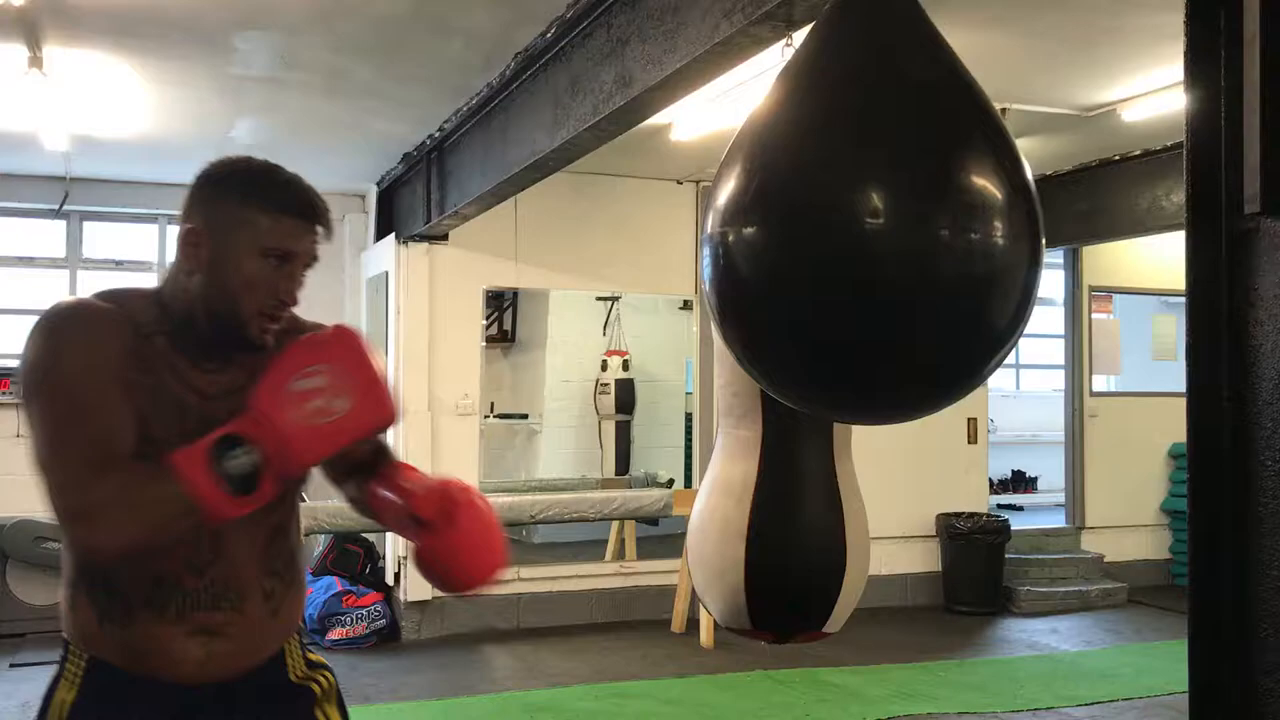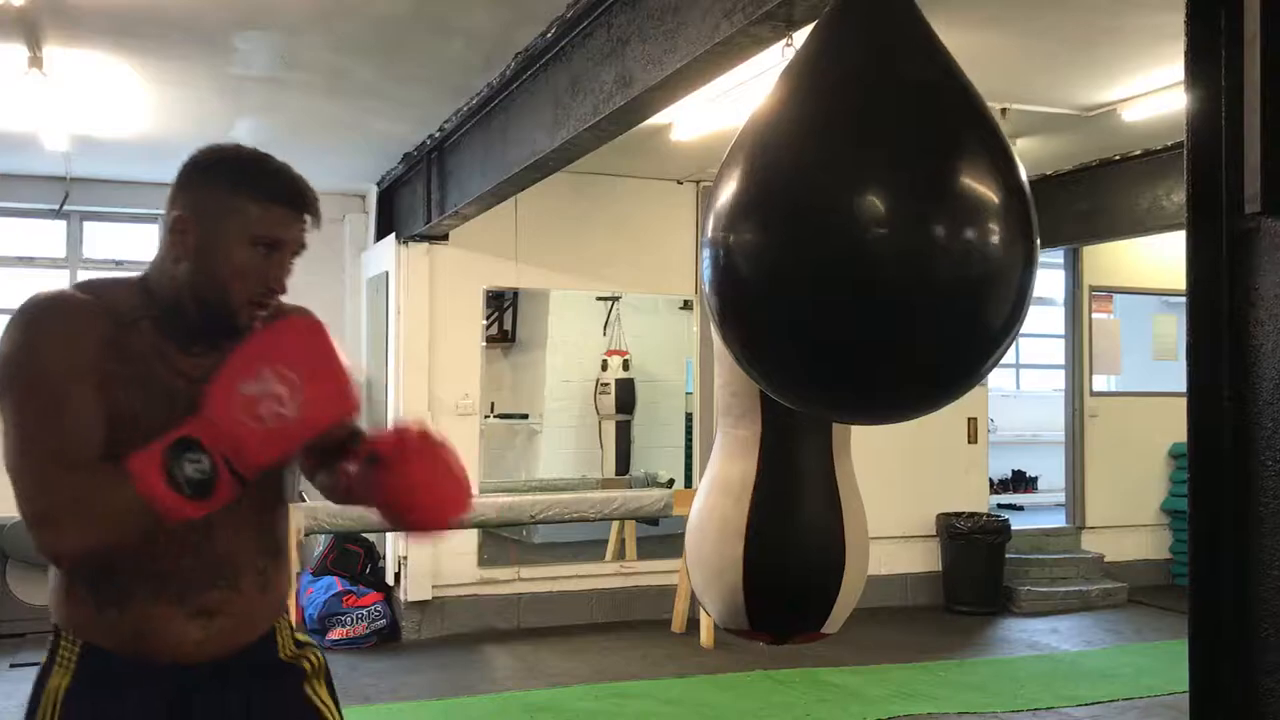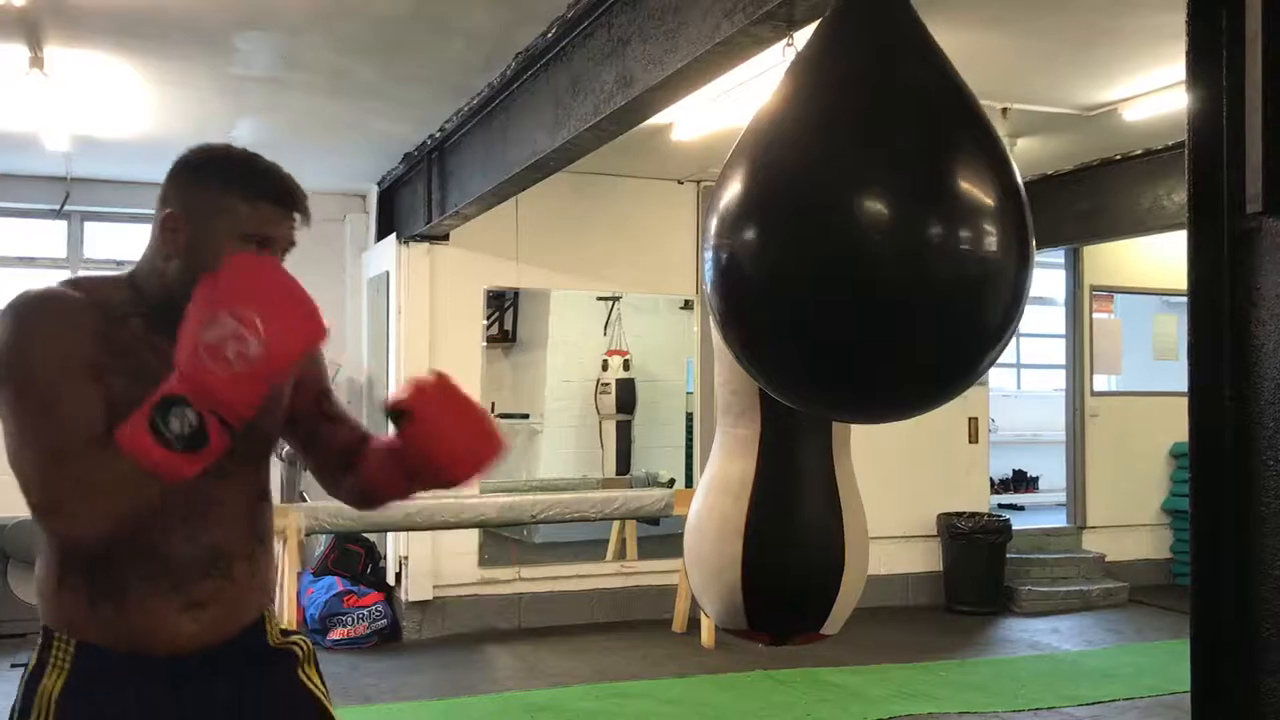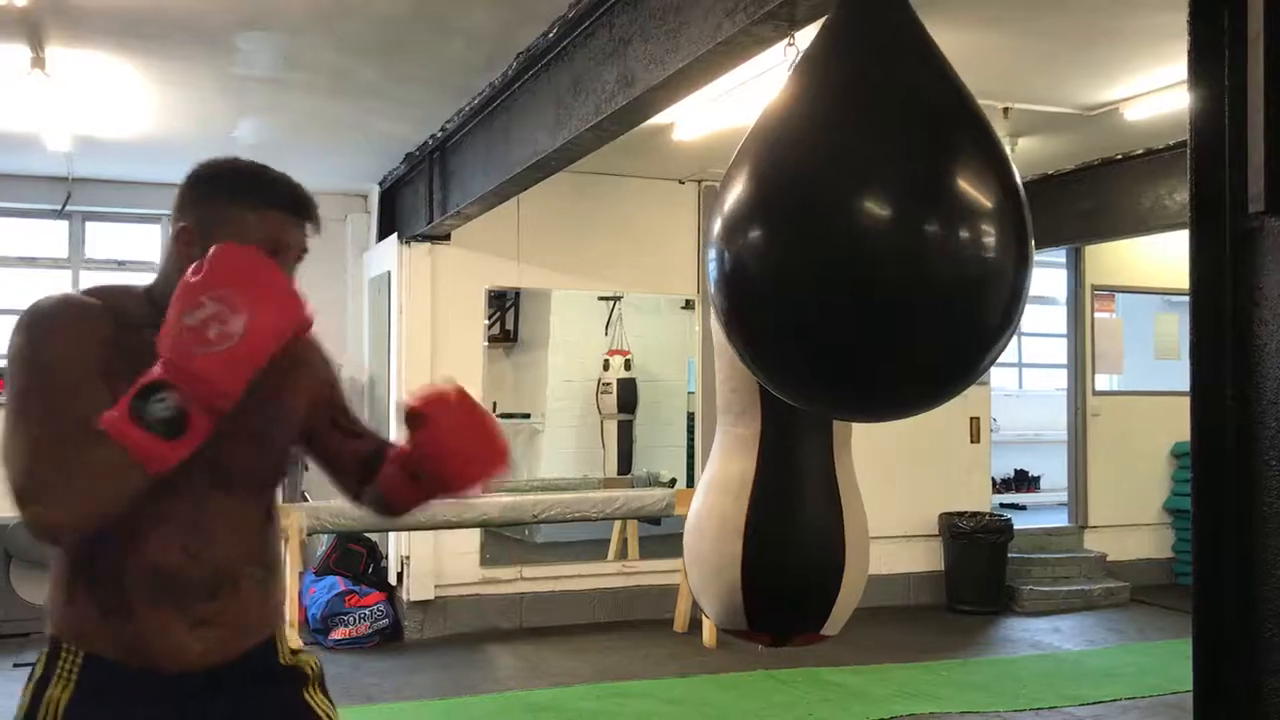
dt=0.1s
person 1, frame 1
left shoulder: (309, 356)
right shoulder: (82, 337)
left elbow: (364, 472)
right elbow: (97, 527)
left wrist: (423, 505)
right wrist: (263, 446)
person 1, frame 2
left shoulder: (284, 341)
right shoulder: (61, 328)
left elbow: (333, 461)
right elbow: (60, 529)
left wrist: (394, 469)
right wrist: (219, 446)
left hip: (261, 671)
person 1, frame 3
left shoulder: (276, 339)
right shoulder: (52, 324)
left elbow: (352, 474)
right elbow: (71, 515)
left wrist: (418, 451)
right wrist: (201, 400)
left hip: (249, 662)
person 1, frame 4
left shoulder: (290, 355)
right shoulder: (67, 330)
left elbow: (371, 483)
right elbow: (55, 508)
left wrist: (421, 464)
right wrist: (187, 387)
